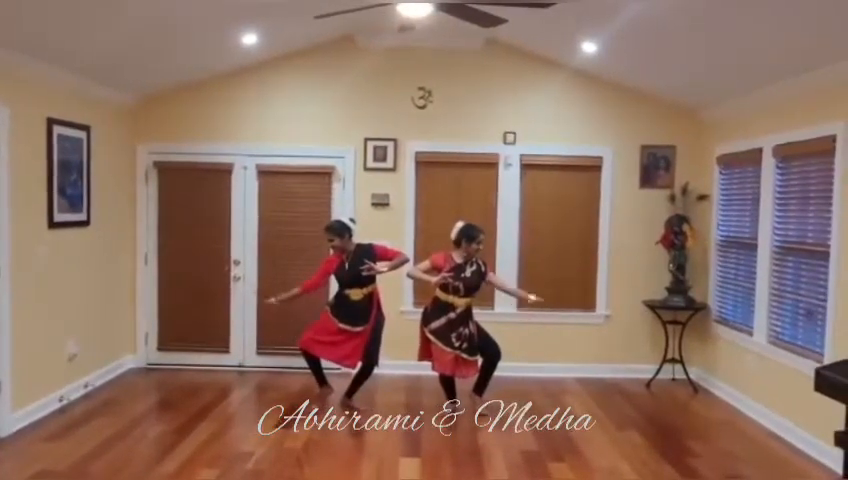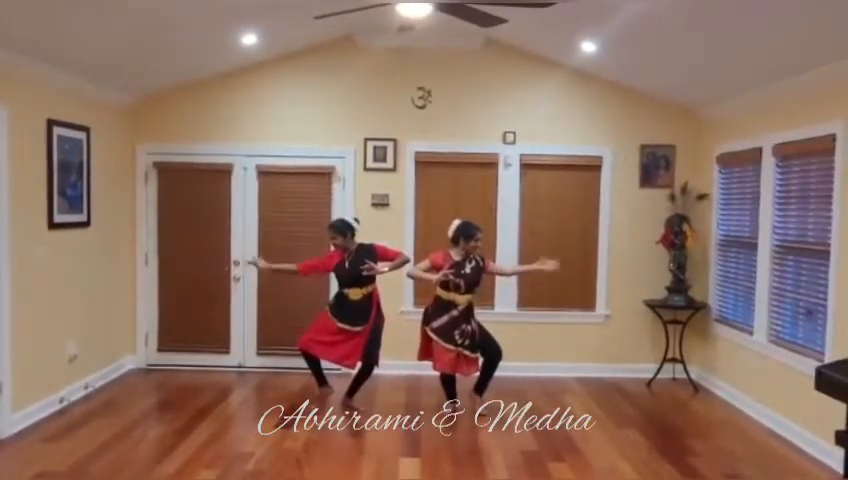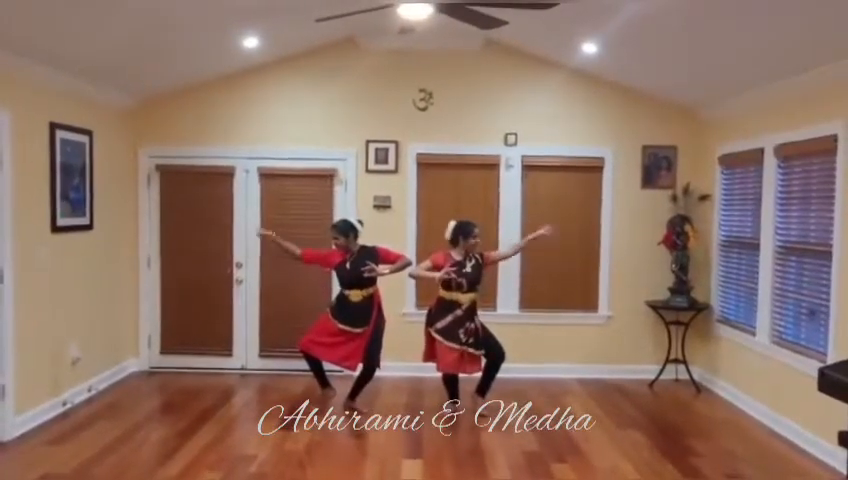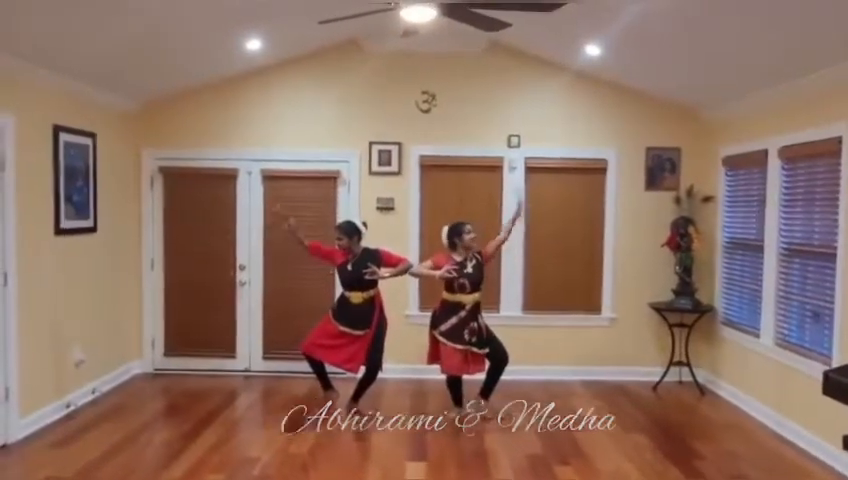
dt=0.5s
person 1, frame 1
left shoulder: (479, 266)
right shoulder: (443, 259)
left elbow: (500, 284)
right elbow: (411, 271)
left wrist: (527, 297)
right wrist: (433, 279)
left hip: (464, 319)
right hip: (440, 319)
left knee: (493, 353)
right knee: (446, 363)
left ankle: (477, 394)
right ankle: (452, 403)
person 1, frame 2
left shoulder: (477, 262)
right shoulder: (441, 258)
left elbow: (506, 270)
right elbow: (411, 272)
left wrist: (536, 267)
right wrist: (433, 277)
left hip: (465, 317)
right hip: (441, 317)
left knee: (494, 353)
right knee: (446, 362)
left ankle: (477, 394)
right ankle: (453, 403)
person 1, frame 3
left shoulder: (478, 259)
right shoulder: (442, 258)
left elbow: (509, 252)
right elbow: (413, 272)
left wrist: (533, 237)
right wrist: (436, 275)
left hip: (469, 317)
right hip: (445, 317)
left knee: (497, 355)
right knee: (449, 364)
left ankle: (479, 395)
right ankle: (453, 404)
person 1, frame 4
left shoulder: (479, 257)
right shoulder: (443, 260)
left elbow: (502, 237)
right elbow: (413, 270)
left wrist: (516, 215)
right wrist: (437, 274)
left hip: (473, 318)
right hip: (449, 319)
left knee: (500, 357)
right knee: (453, 366)
left ankle: (483, 398)
right ankle: (459, 406)
person 2, frame 1
left shoulder: (370, 250)
right shoulder: (333, 261)
left elbow: (403, 257)
right elbow: (309, 284)
left wrist: (383, 268)
right wrist: (279, 299)
left hip: (368, 313)
right hip: (340, 310)
left knee: (369, 361)
right knee: (307, 344)
left ankle: (347, 398)
right ankle: (324, 386)
person 2, frame 2
left shoulder: (371, 251)
right shoulder: (333, 258)
left elbow: (404, 258)
right elbow: (301, 268)
left wrist: (383, 269)
right wrist: (268, 266)
left hip: (367, 313)
right hip: (340, 310)
left knee: (369, 361)
right knee: (307, 344)
left ankle: (348, 398)
right ankle: (323, 386)
person 2, frame 3
left shoulder: (373, 253)
right shoulder: (334, 256)
left elbow: (406, 261)
right elbow: (301, 254)
left wrist: (385, 271)
right wrist: (274, 238)
left hip: (368, 315)
right hip: (341, 311)
left knee: (370, 363)
right knee: (308, 345)
left ankle: (350, 400)
right ankle: (326, 387)
person 2, frame 4
left shoulder: (375, 255)
right shoulder: (337, 255)
left elbow: (407, 264)
right elbow: (306, 244)
left wrist: (386, 274)
right wrist: (291, 224)
left hip: (369, 317)
right hip: (343, 313)
left knee: (373, 365)
right knee: (310, 348)
left ankle: (353, 403)
right ankle: (329, 391)
